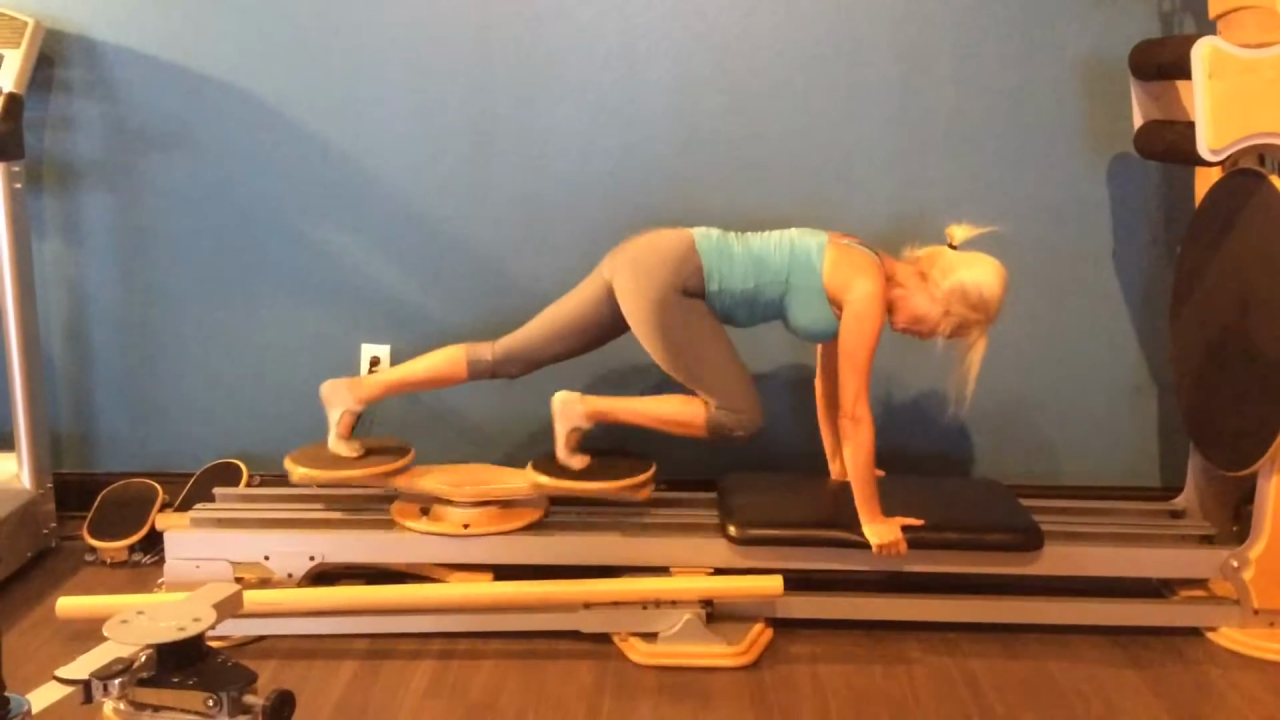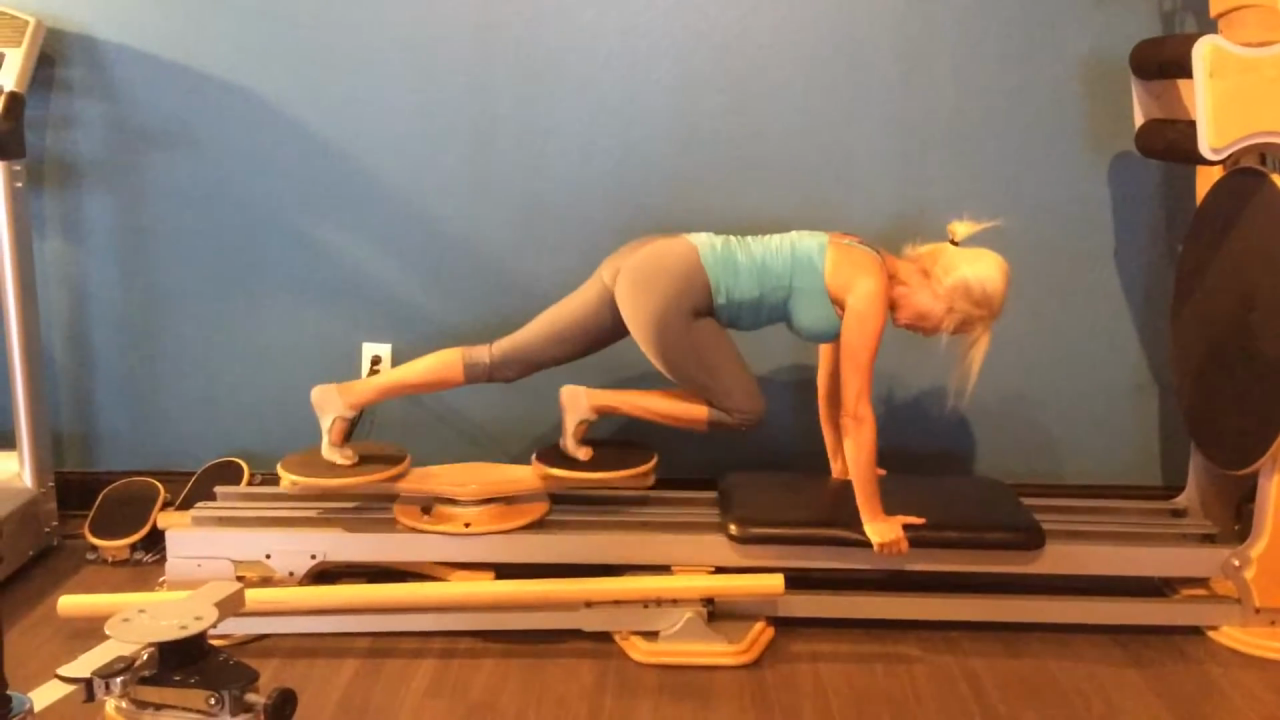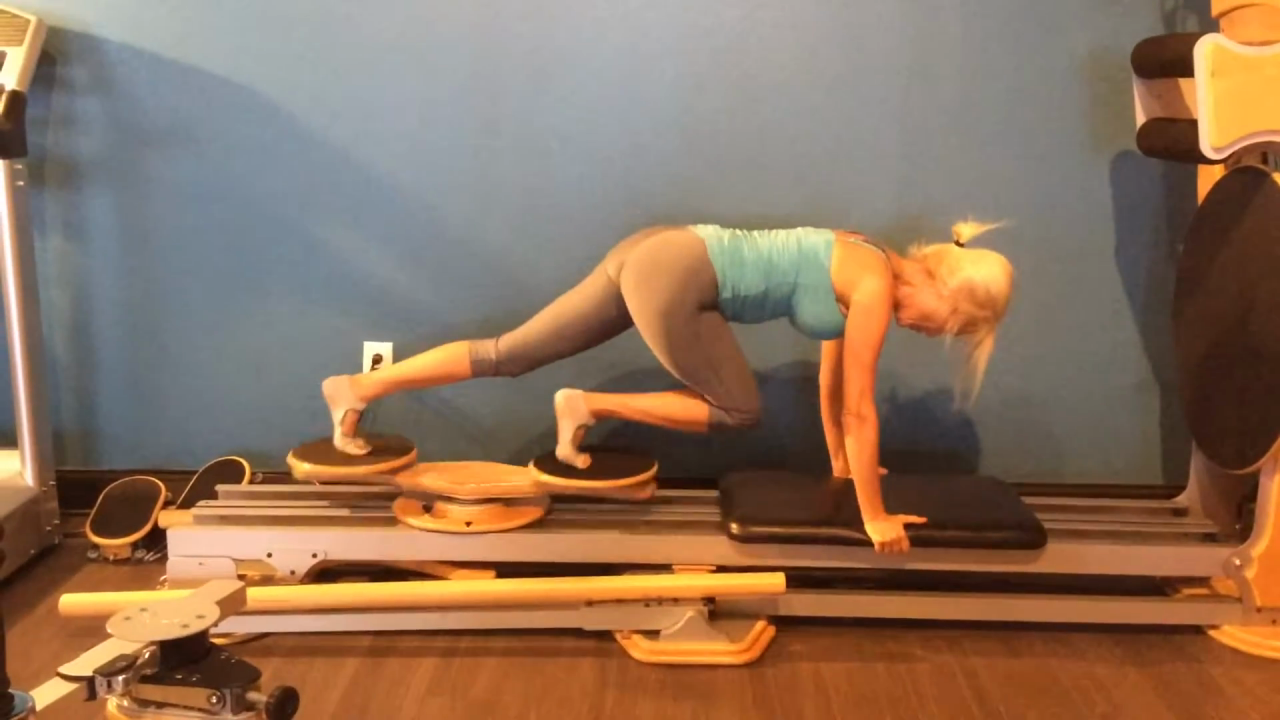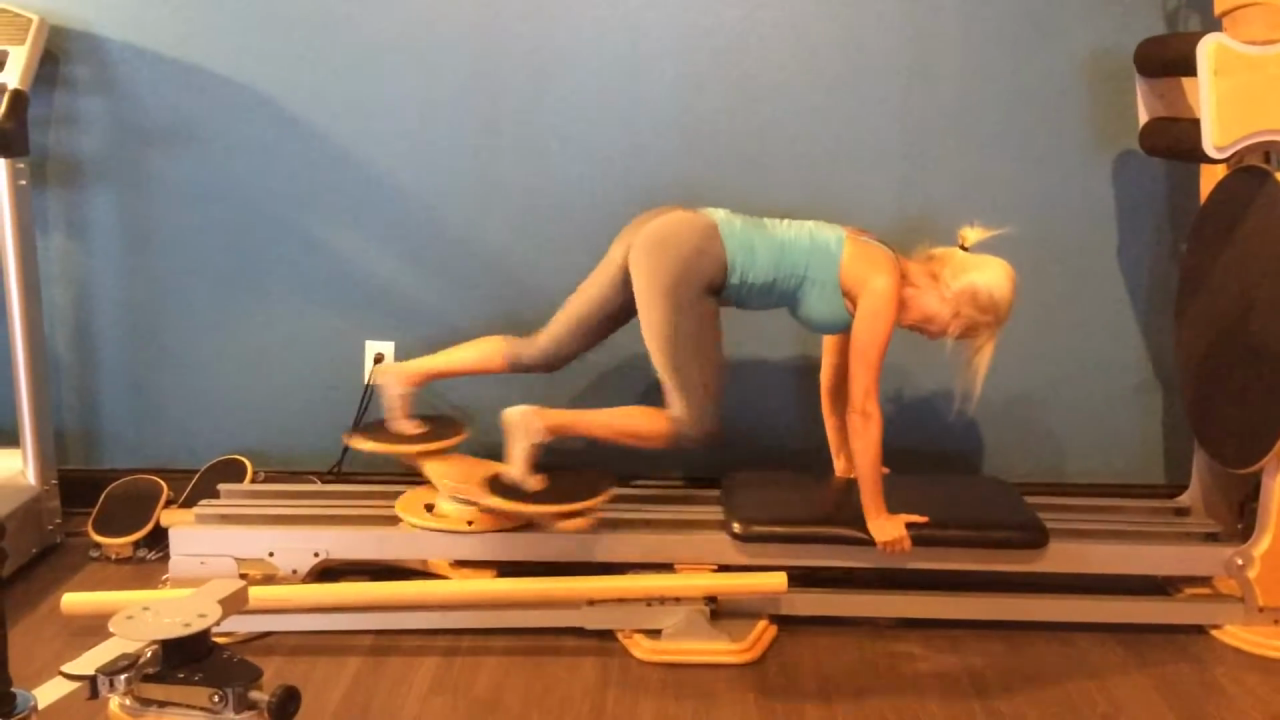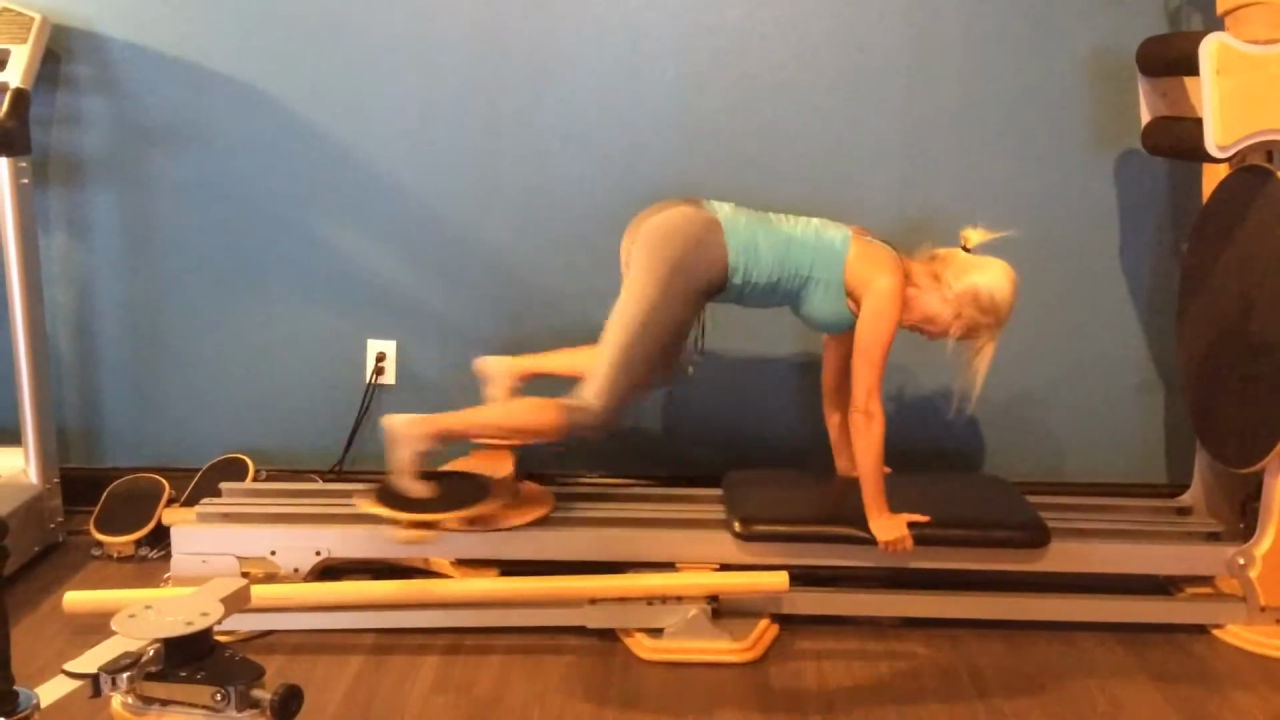
dt=0.2s
person 1, frame 1
left shoulder: (858, 273)
right shoulder: (870, 288)
left elbow: (826, 385)
right elbow: (852, 413)
left wrist: (840, 471)
right wrist: (872, 517)
left hip: (649, 262)
right hip: (665, 275)
left knee: (505, 357)
right knee: (741, 418)
left ankle: (352, 392)
right ankle: (586, 409)
person 1, frame 2
left shoulder: (858, 271)
right shoulder: (873, 287)
left elbow: (829, 384)
right elbow: (855, 412)
left wrist: (841, 469)
right wrist: (874, 515)
left hip: (649, 264)
right hip: (666, 290)
left knee: (500, 361)
right knee: (744, 410)
left ankle: (345, 397)
right ankle: (593, 401)
person 1, frame 3
left shoulder: (861, 271)
right shoulder: (878, 287)
left elbow: (831, 382)
right elbow: (857, 410)
left wrist: (842, 466)
right wrist: (874, 514)
left hip: (654, 252)
right hip: (671, 279)
left knee: (507, 354)
right knee: (738, 409)
left ankle: (357, 389)
right ankle: (586, 407)
person 1, frame 4
left shoulder: (863, 275)
right shoulder: (887, 284)
left elbow: (833, 382)
right elbow: (860, 406)
left wrist: (846, 467)
right wrist: (875, 515)
left hip: (661, 232)
right hip: (682, 255)
left knee: (544, 351)
right knee: (697, 424)
left ankle: (407, 377)
right ankle: (537, 427)
person 1, frame 5
left shoulder: (867, 279)
right shoulder: (889, 286)
left elbow: (837, 380)
right elbow: (866, 406)
left wrist: (846, 466)
right wrist: (879, 514)
left hip: (675, 225)
right hip: (686, 246)
left knee: (631, 367)
right knee: (599, 409)
left ankle: (507, 370)
right ankle: (422, 427)
